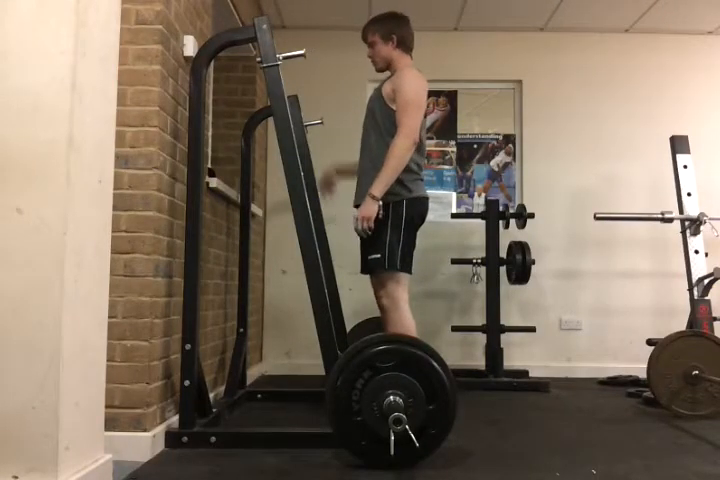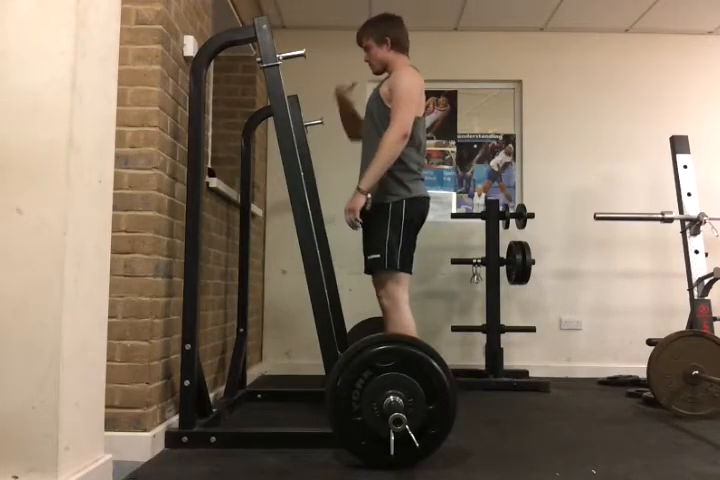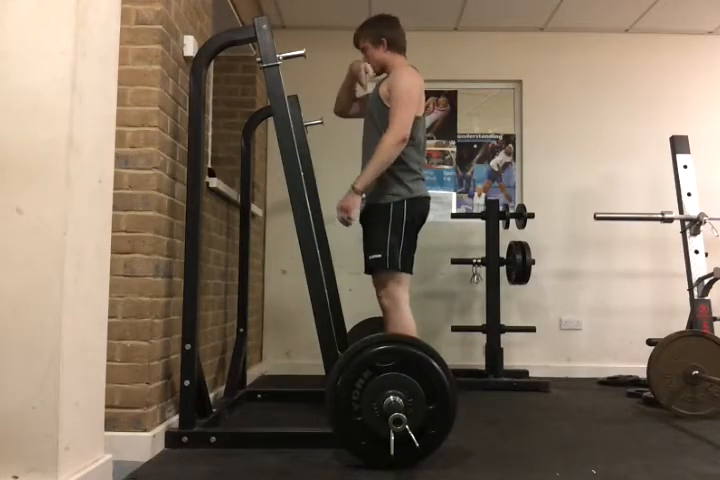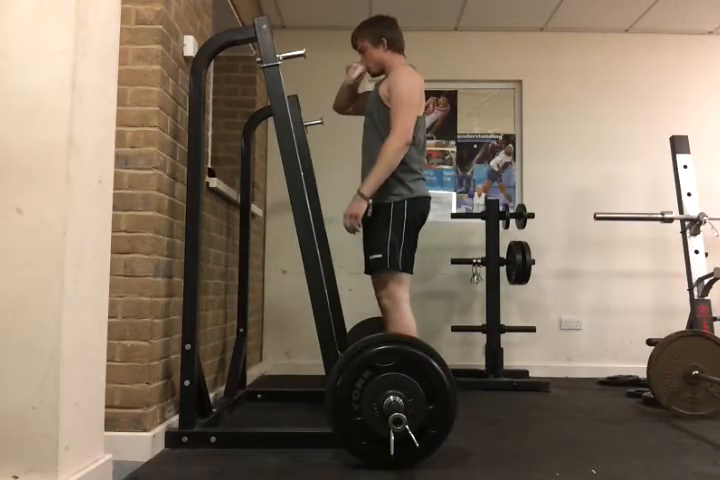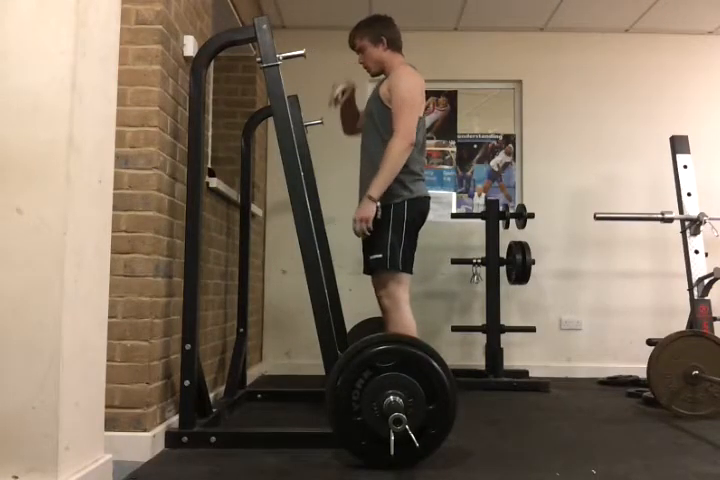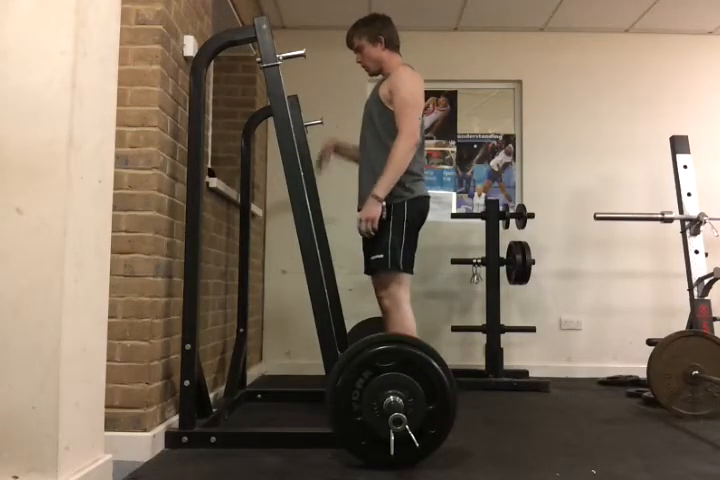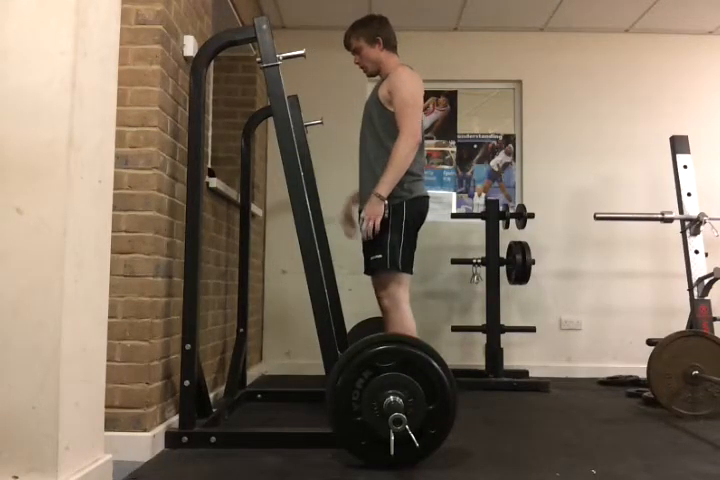
dt=0.2s
person 1, frame 1
left shoulder: (408, 78)
right shoulder: (393, 85)
left elbow: (407, 139)
left wrist: (373, 197)
right wrist: (342, 171)
left hip: (397, 201)
right hip: (386, 202)
left knee: (393, 294)
right knee: (386, 294)
person 1, frame 2
left shoulder: (405, 77)
right shoulder: (391, 85)
left elbow: (399, 134)
right elbow: (360, 133)
left wrist: (361, 190)
right wrist: (344, 103)
left hip: (398, 200)
right hip: (386, 201)
left knee: (393, 294)
right knee: (388, 294)
person 1, frame 3
left shoulder: (404, 77)
right shoulder: (388, 86)
left elbow: (398, 136)
right elbow: (342, 109)
left wrist: (355, 189)
right wrist: (352, 76)
left hip: (398, 201)
right hip: (385, 201)
left knee: (393, 293)
right knee: (388, 294)
person 1, frame 4
left shoulder: (404, 76)
right shoulder: (388, 86)
left elbow: (401, 138)
right elbow: (342, 105)
left wrist: (362, 195)
right wrist: (353, 81)
left hip: (399, 200)
right hip: (387, 202)
left knee: (393, 293)
right knee: (388, 294)
person 1, frame 5
left shoulder: (404, 77)
right shoulder: (388, 86)
left elbow: (404, 138)
right elbow: (353, 127)
left wrist: (370, 197)
right wrist: (348, 100)
left hip: (397, 201)
right hip: (387, 203)
left knee: (394, 293)
right knee: (387, 293)
person 1, frame 6
left shoulder: (404, 77)
right shoulder: (387, 87)
left elbow: (408, 139)
left wrist: (376, 198)
right wrist: (338, 147)
left hip: (397, 202)
right hip: (386, 204)
left knee: (394, 294)
right knee: (388, 294)
person 1, frame 7
left shoulder: (403, 78)
right shoulder: (386, 86)
left elbow: (410, 138)
left wrist: (378, 197)
right wrist: (358, 197)
left hip: (397, 202)
right hip: (386, 203)
left knee: (394, 294)
right knee: (387, 294)
